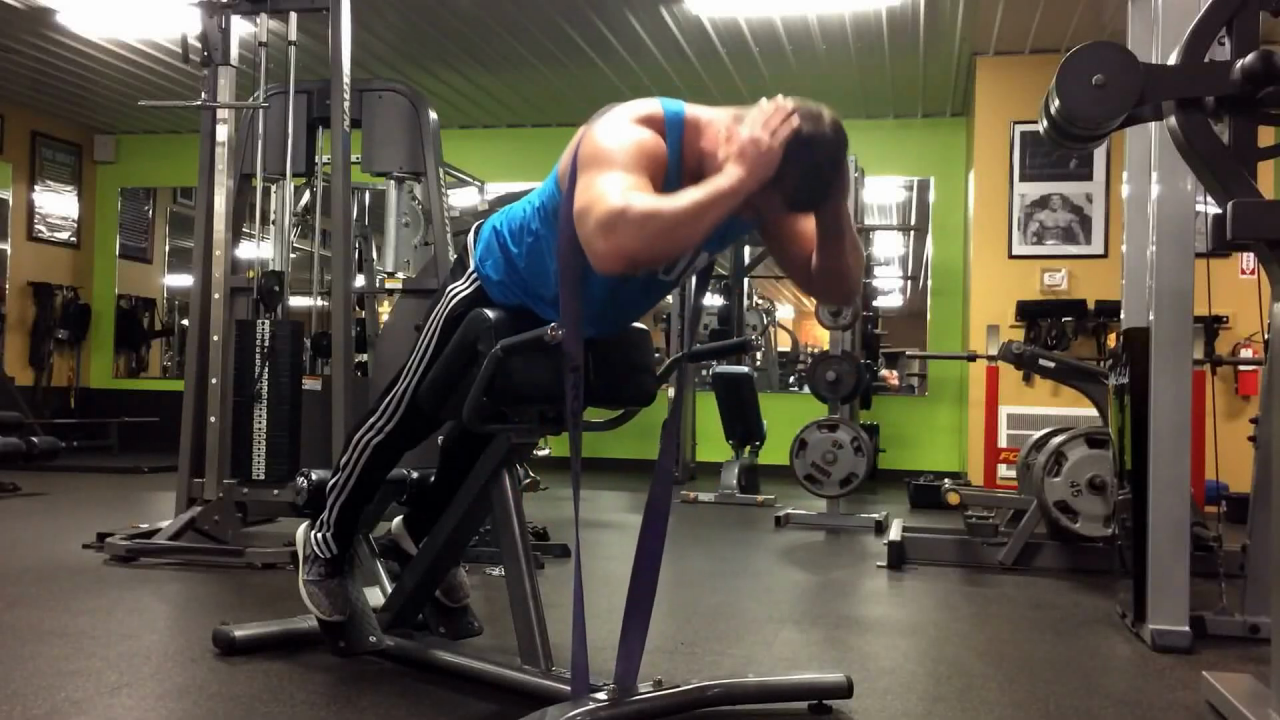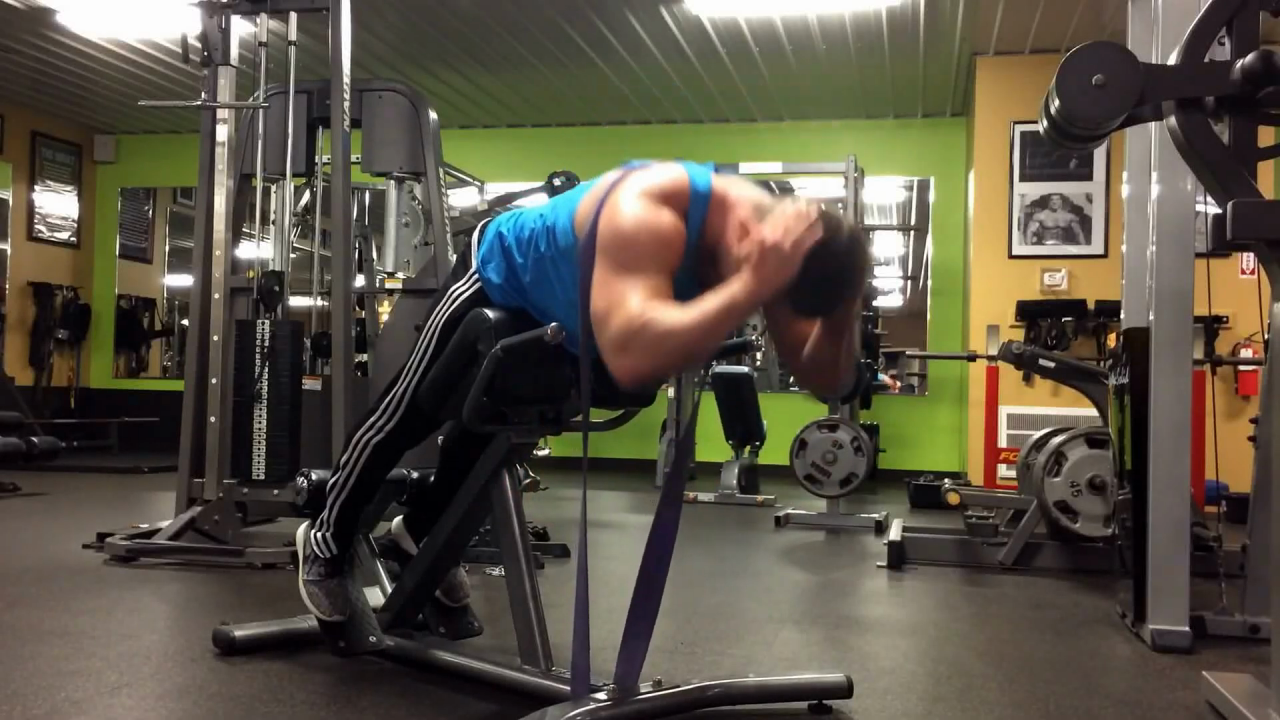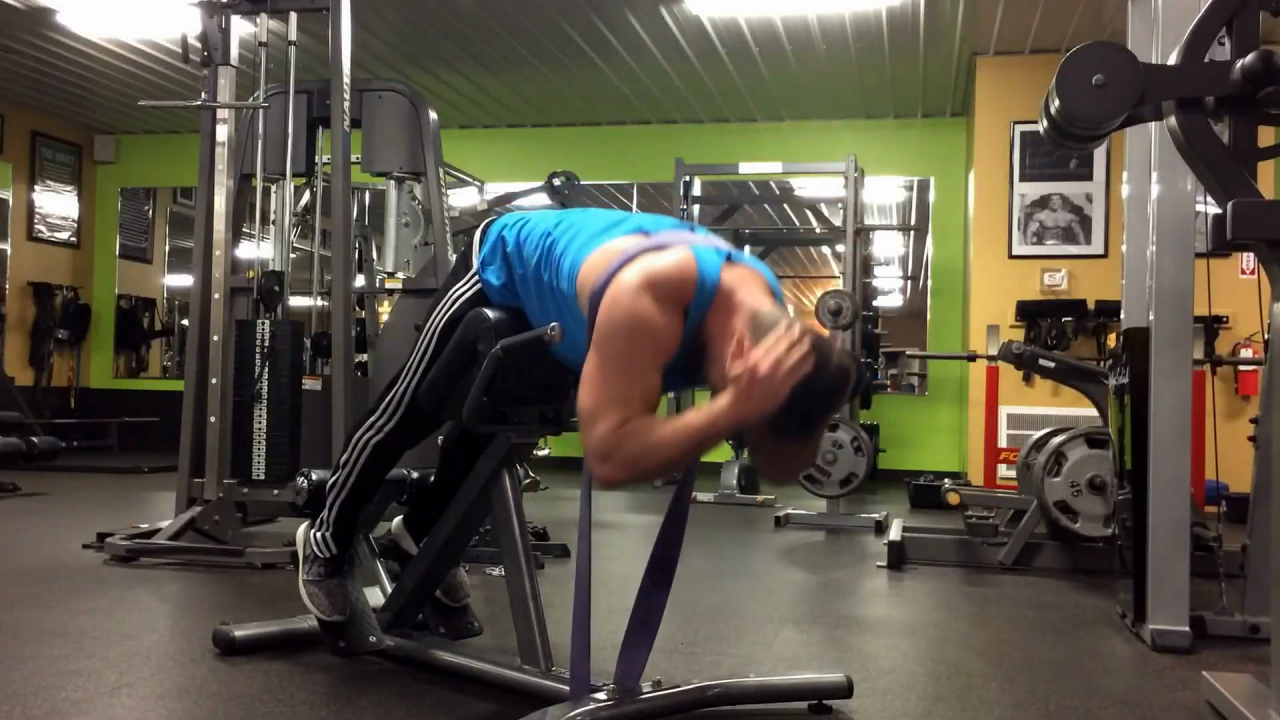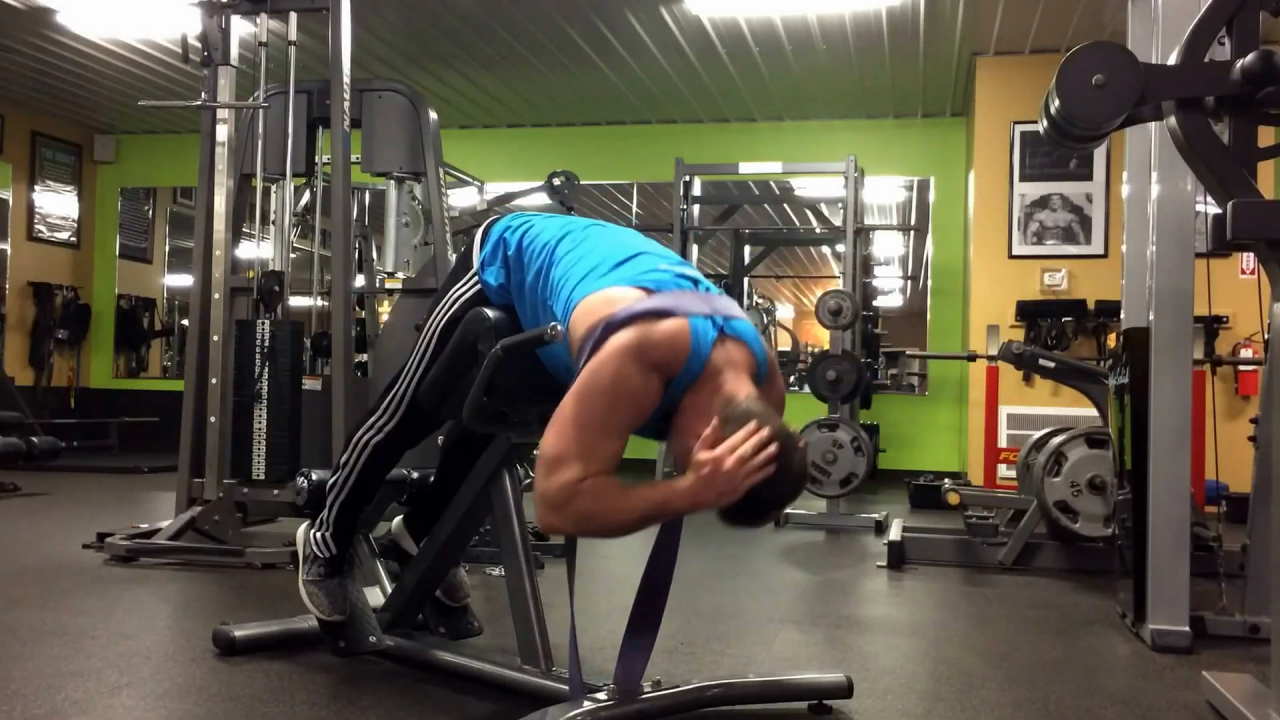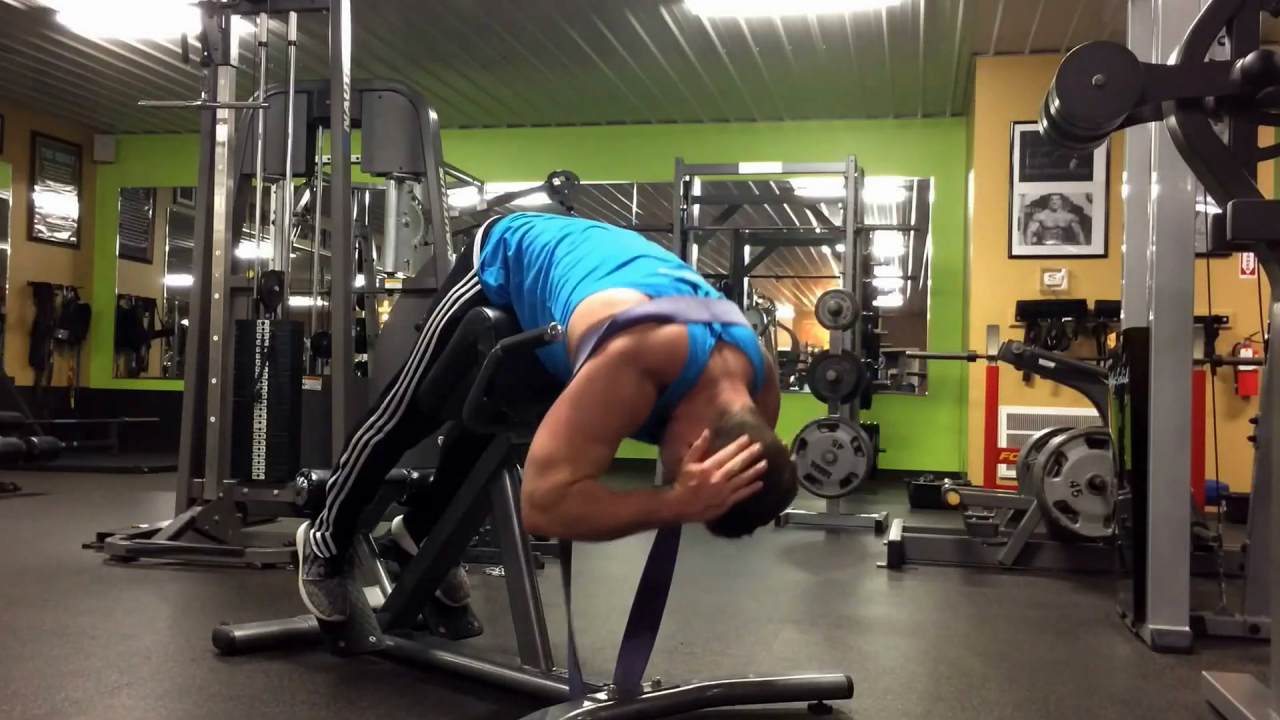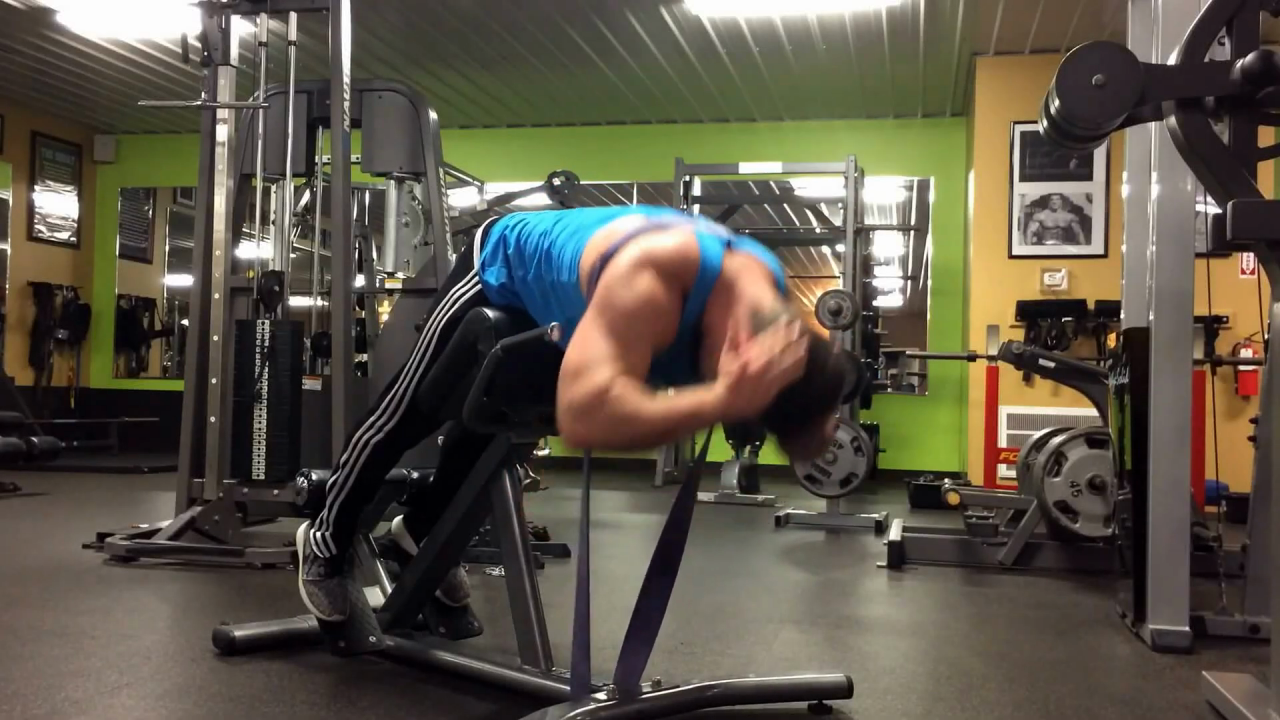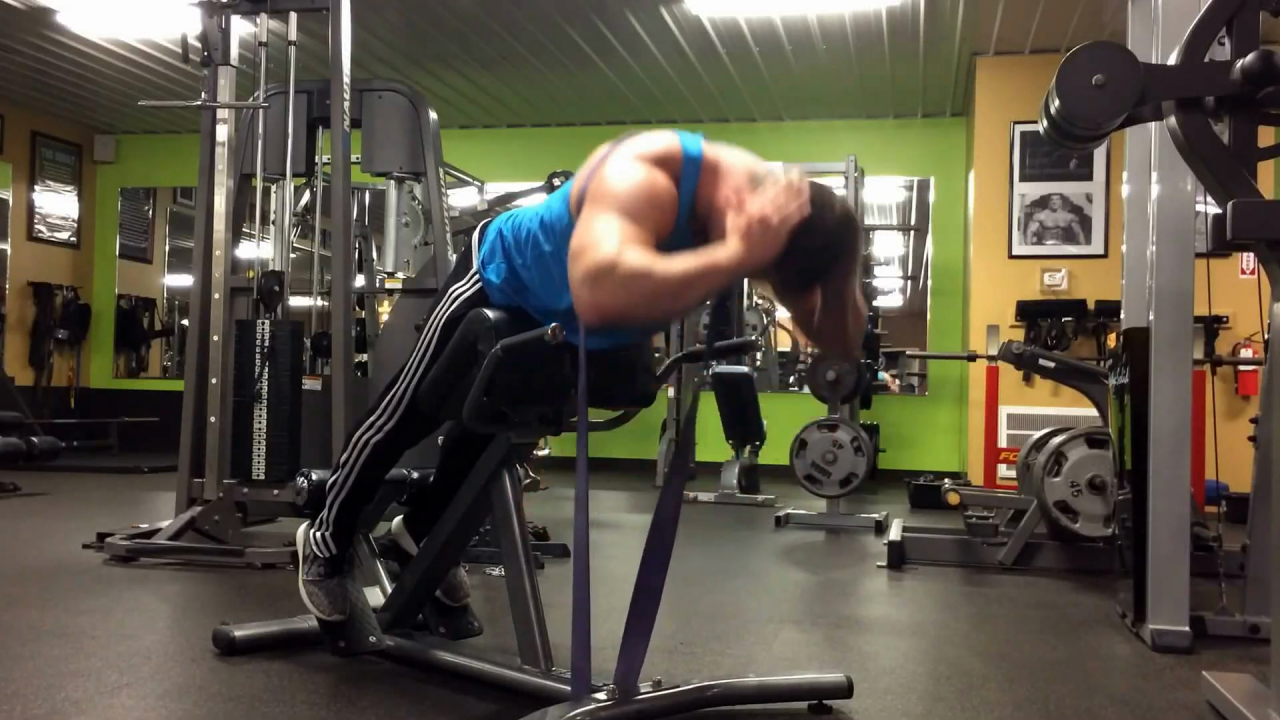
dt=0.2s
person 1, frame 1
left shoulder: (752, 177)
right shoulder: (633, 138)
left elbow: (835, 290)
right elbow: (613, 243)
left wrist: (831, 203)
right wrist: (736, 177)
left hip: (571, 327)
right hip: (499, 283)
right knee: (405, 421)
left ankle: (422, 533)
right ankle: (326, 545)
person 1, frame 2
left shoulder: (772, 229)
right shoulder: (653, 213)
left elbow: (826, 379)
right elbow: (631, 356)
left wrist: (840, 309)
right wrist: (748, 287)
left hip: (556, 317)
right hip: (503, 272)
right knee: (407, 418)
left ankle: (422, 532)
right ankle: (326, 544)
person 1, frame 3
left shoulder: (771, 315)
right shoulder: (651, 297)
left elbow: (785, 464)
right elbow: (610, 454)
left wrist: (802, 426)
right wrist: (732, 403)
left hip: (563, 288)
right hip: (506, 267)
right knee: (408, 418)
left ankle: (421, 530)
right ankle: (326, 544)
person 1, frame 4
left shoulder: (761, 380)
right shoulder: (642, 350)
right elbow: (558, 501)
right wrist: (693, 491)
right hip: (508, 264)
right knee: (407, 419)
left ankle: (422, 531)
right ankle: (326, 545)
person 1, frame 5
left shoulder: (753, 381)
right shoulder: (637, 355)
right elbow: (543, 502)
right wrist: (684, 500)
right hip: (506, 268)
right knee: (406, 419)
left ankle: (423, 532)
right ankle: (325, 545)
person 1, frame 6
left shoulder: (774, 308)
right shoulder: (652, 276)
left elbow: (807, 441)
right elbow: (581, 418)
right wrist: (726, 399)
left hip: (562, 307)
right hip: (507, 276)
right knee: (408, 419)
left ankle: (423, 531)
right ankle: (327, 544)
person 1, frame 7
left shoulder: (768, 211)
right shoulder: (646, 173)
left elbow: (839, 341)
right elbow: (600, 291)
left wrist: (840, 277)
right wrist: (735, 255)
left hip: (569, 325)
right hip: (504, 282)
right knee: (409, 420)
left ankle: (423, 530)
right ankle: (327, 542)
